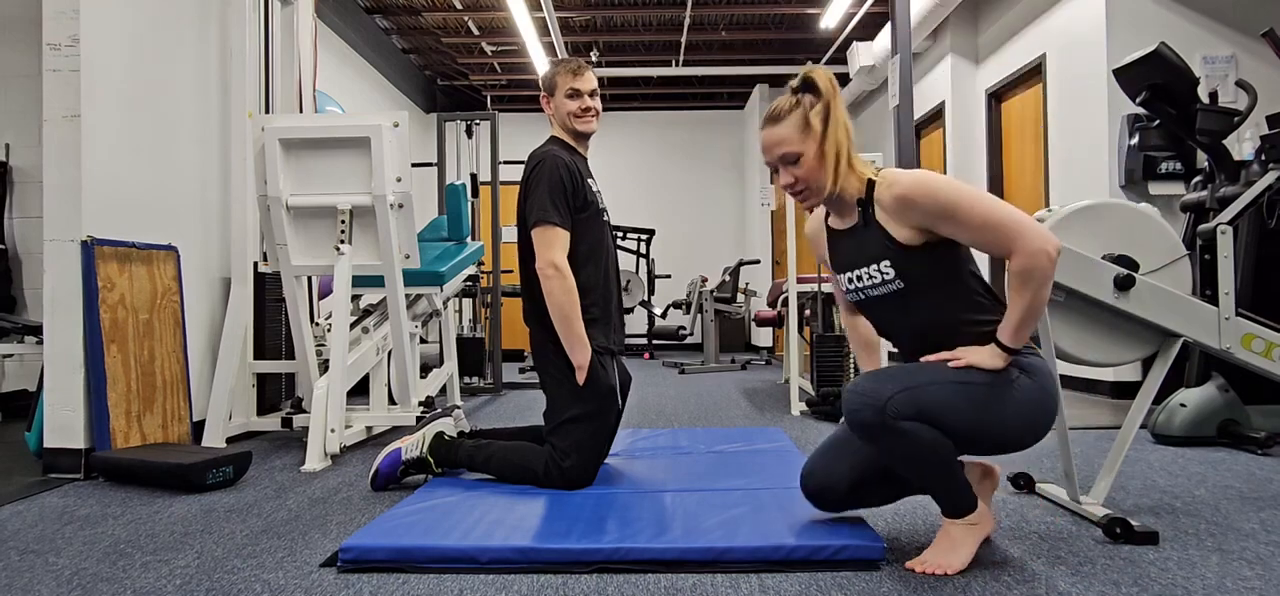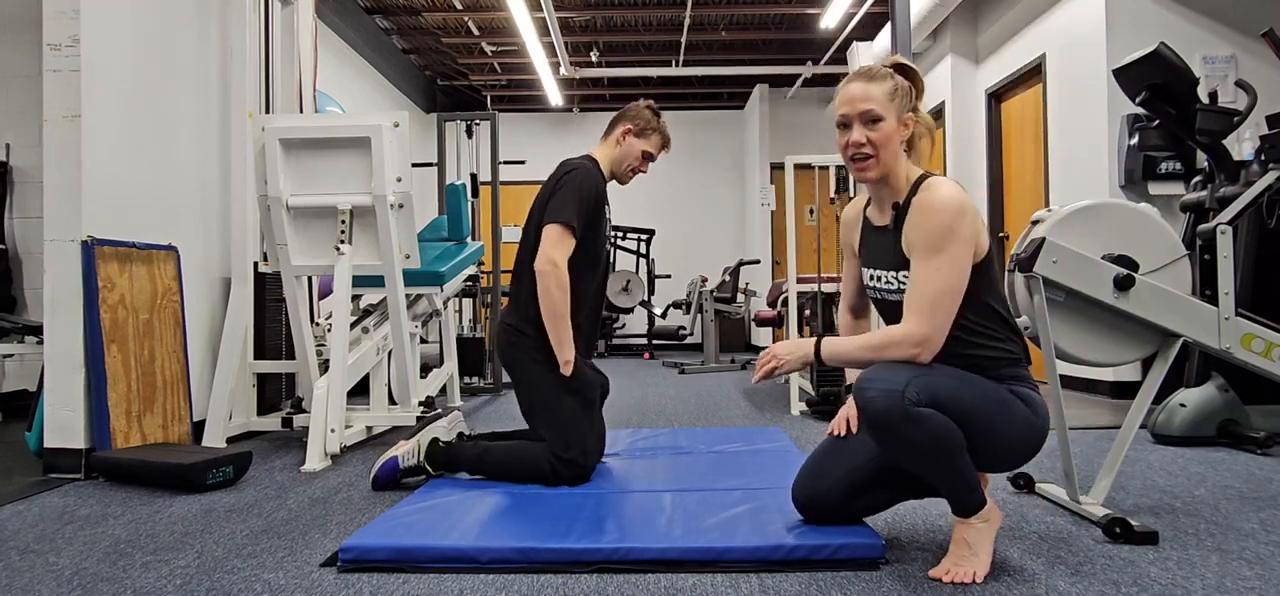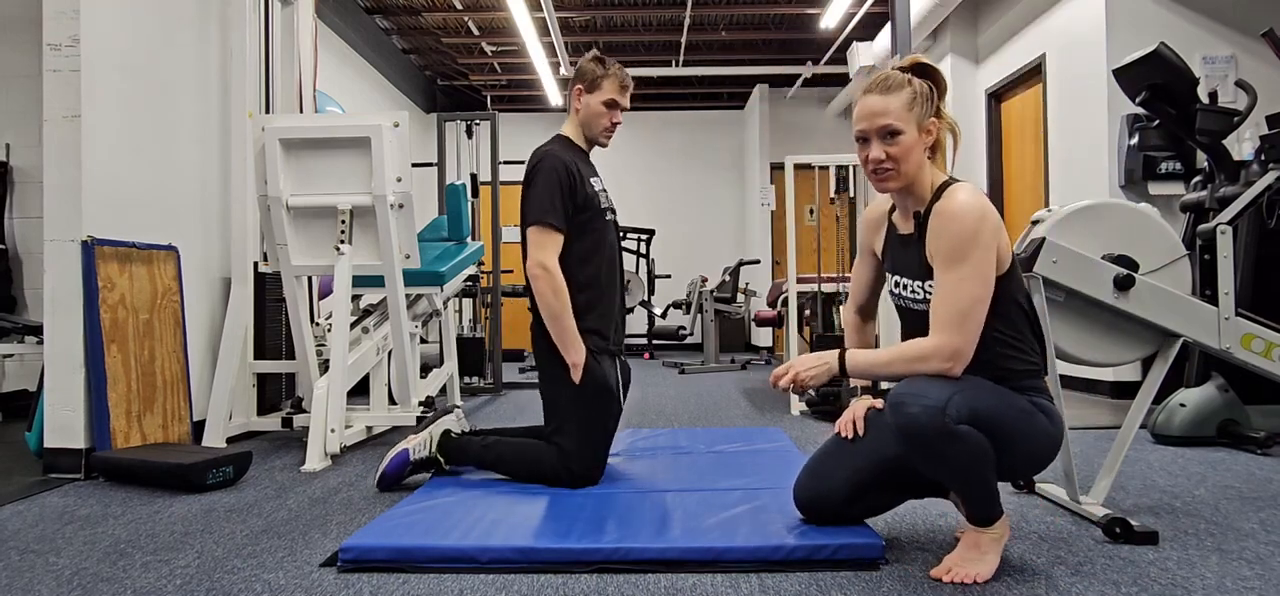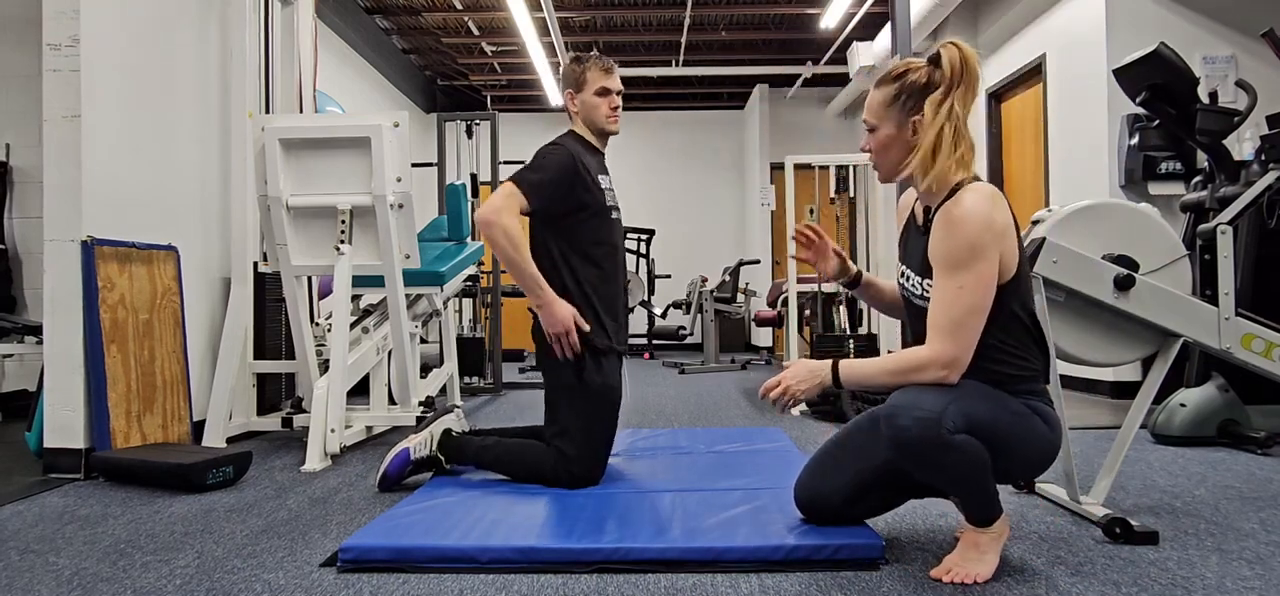
dt=1s
person 1, frame 1
left shoulder: (904, 194)
right shoulder: (819, 231)
left elbow: (1038, 248)
left wrist: (1004, 348)
right wrist: (873, 379)
left hip: (1010, 385)
right hip: (929, 382)
left knee: (869, 403)
right knee: (824, 484)
left ankle: (966, 514)
right ankle: (964, 476)
person 1, frame 2
left shoulder: (940, 203)
right shoulder: (856, 216)
left elbow: (920, 340)
right elbow: (853, 311)
left wrist: (812, 349)
right wrist: (855, 392)
left hip: (1002, 404)
right hip: (926, 400)
left knee: (884, 389)
right knee: (815, 497)
left ankle: (975, 514)
right ankle: (955, 473)
person 1, frame 3
left shoulder: (961, 210)
right shoulder: (878, 219)
left elbow: (949, 353)
right elbow: (859, 311)
left wrist: (837, 363)
right wrist: (861, 391)
left hip: (1015, 412)
right hip: (937, 404)
left knee: (920, 403)
right knee: (817, 497)
left ankle: (988, 523)
right ankle: (960, 479)
person 1, frame 4
left shoulder: (970, 212)
right shoulder: (912, 203)
left elbow: (944, 360)
left wrist: (828, 374)
right wrist: (846, 275)
left hip: (1013, 417)
right hip: (942, 404)
left knee: (913, 413)
right knee: (817, 497)
left ankle: (987, 523)
right ankle: (962, 475)
person 2, frame 1
left shoulder: (574, 166)
right shoulder: (553, 165)
right elbow: (551, 266)
right wrist: (582, 357)
left hip: (594, 344)
right hip: (577, 349)
left knee: (583, 449)
right knee: (571, 468)
left ankle: (456, 436)
right ankle: (438, 448)
person 2, frame 2
left shoulder: (589, 183)
right shoulder: (581, 178)
right elbow: (550, 264)
left wrist: (575, 354)
right wrist: (566, 356)
left hip: (548, 343)
right hip: (540, 345)
left knee: (585, 449)
right knee: (573, 462)
left ankle: (460, 441)
right ankle: (436, 451)
person 2, frame 3
left shoulder: (584, 167)
right shoulder: (554, 164)
right elbow: (542, 266)
right wrist: (576, 356)
left hip: (598, 345)
right hip: (578, 349)
left knee: (575, 447)
right knee: (577, 467)
left ankle: (456, 438)
right ankle: (446, 445)
person 2, frame 4
left shoulder: (594, 162)
right shoulder: (565, 158)
right elbow: (492, 217)
right wrist: (547, 303)
left hip: (599, 337)
right hip: (578, 340)
left knee: (581, 448)
right knee: (578, 467)
left ankle: (460, 437)
right ankle: (447, 444)
